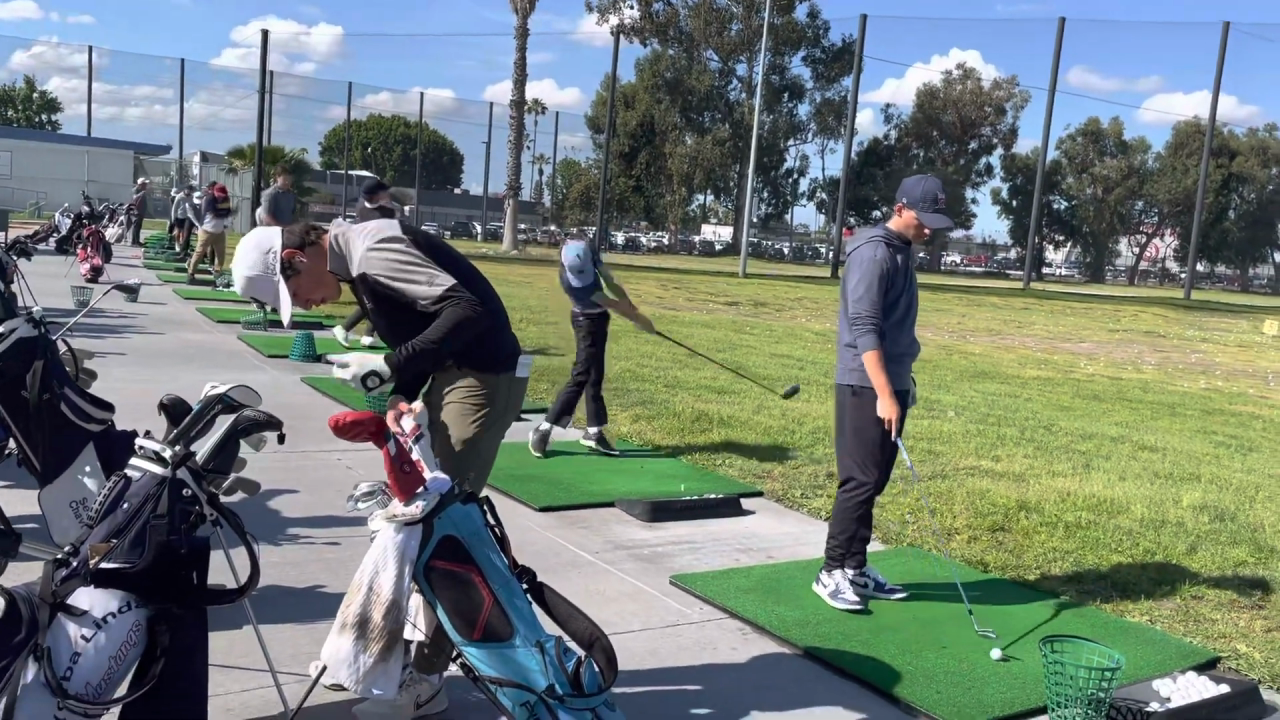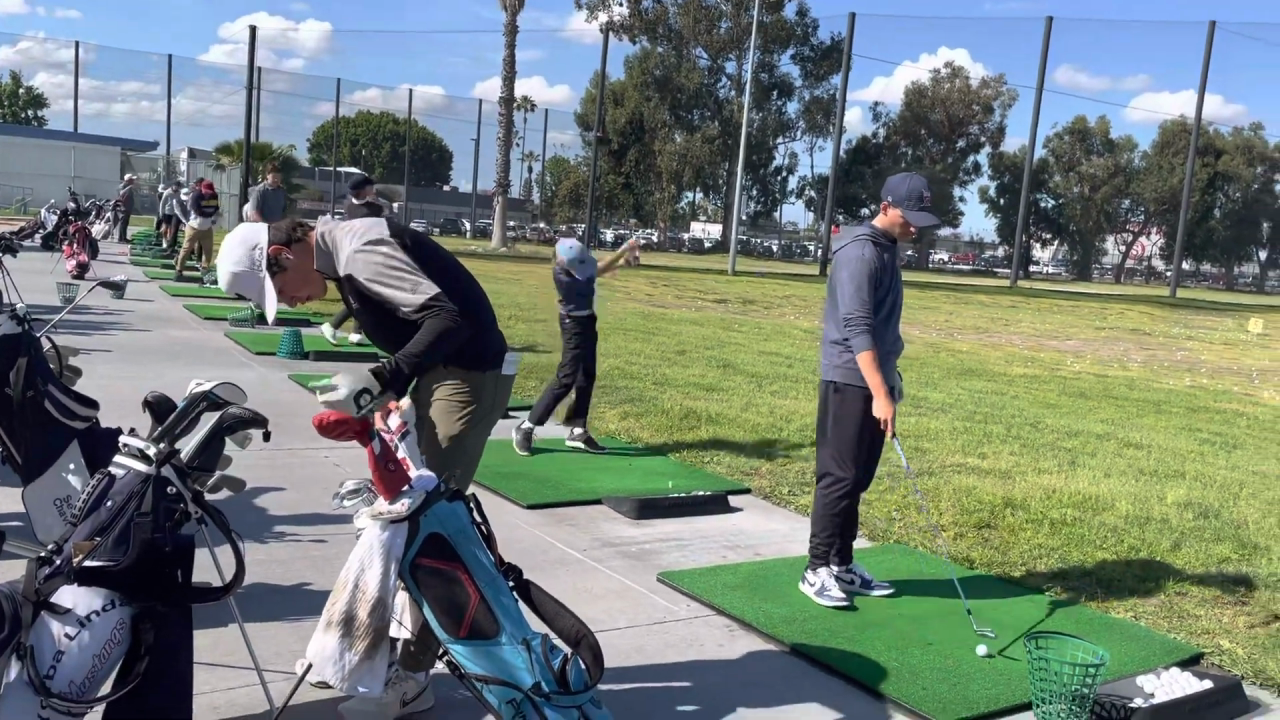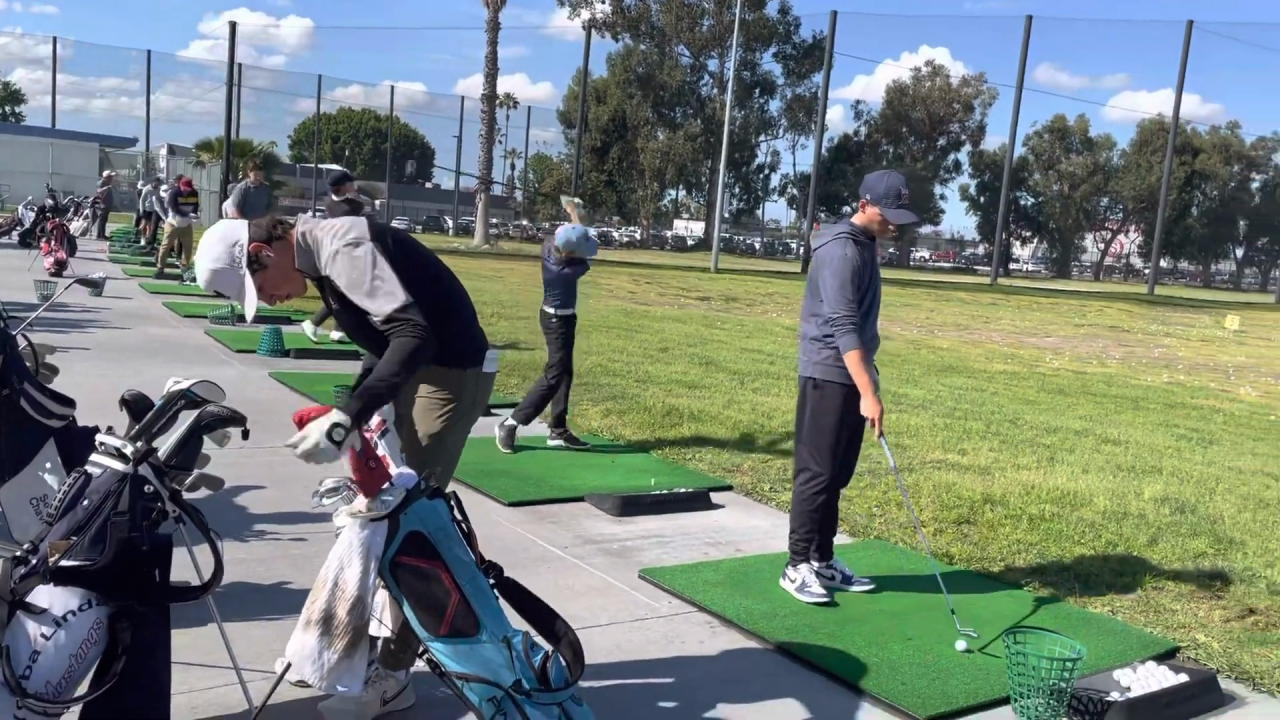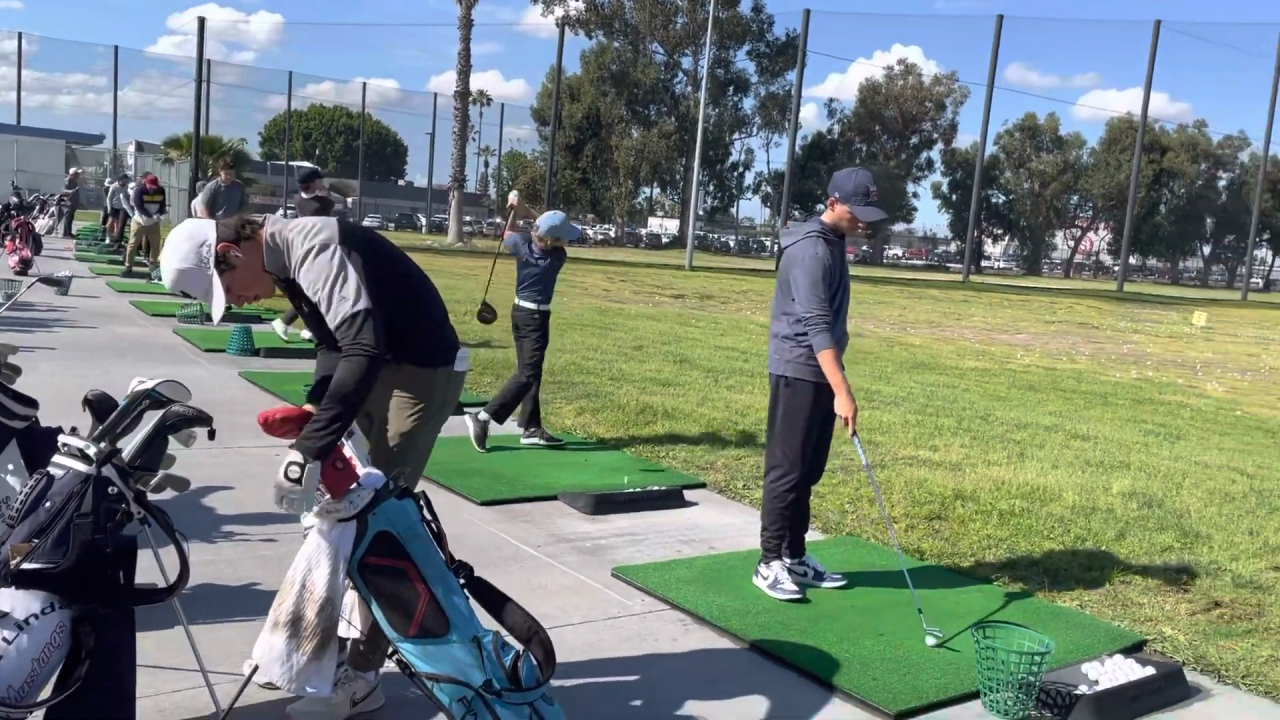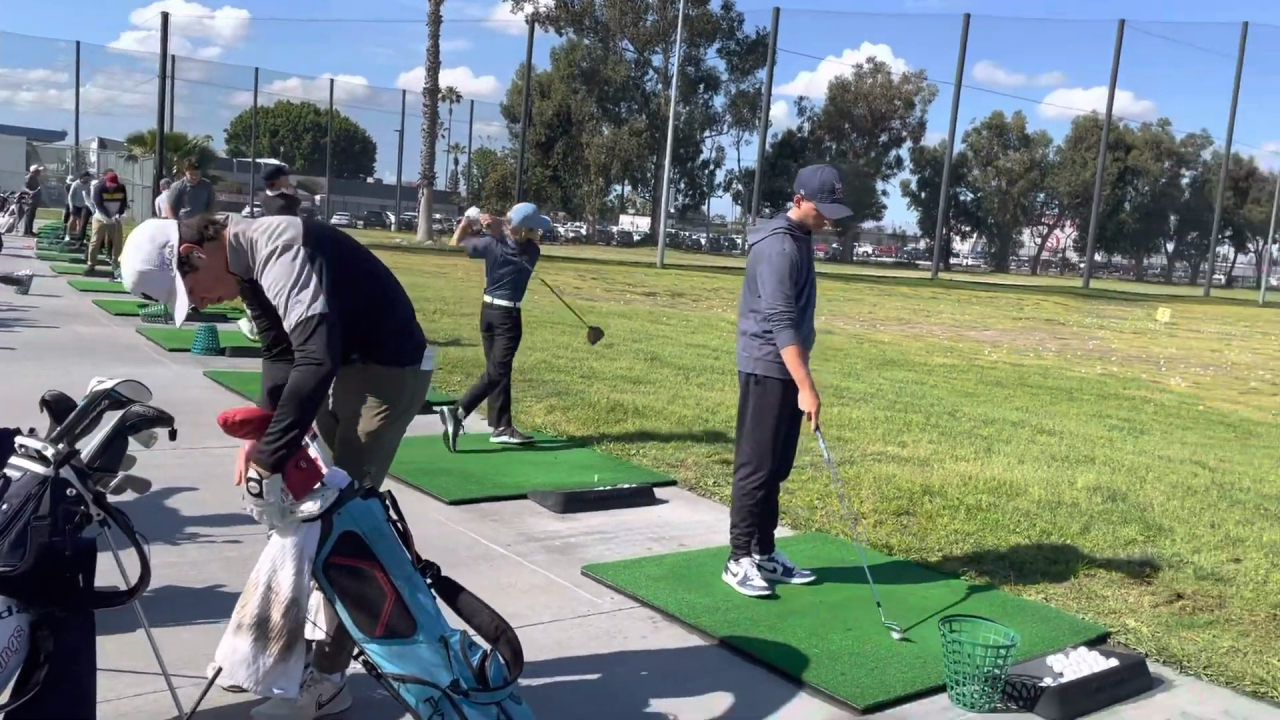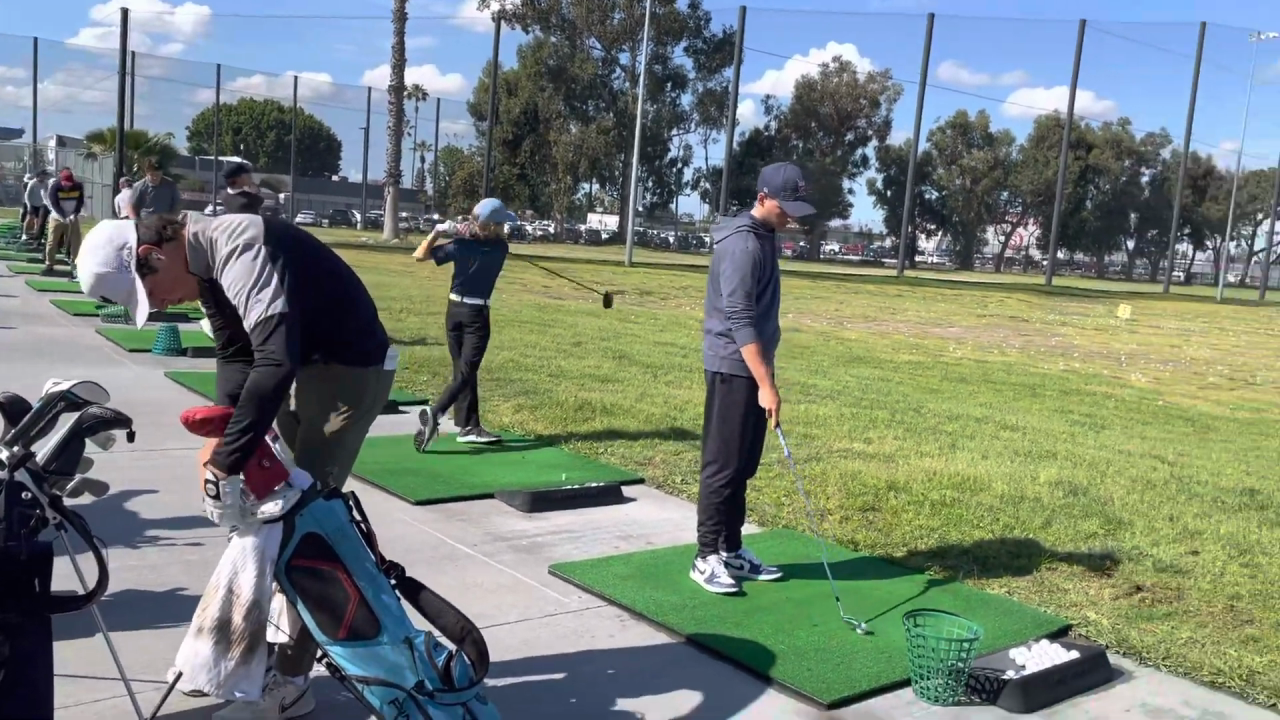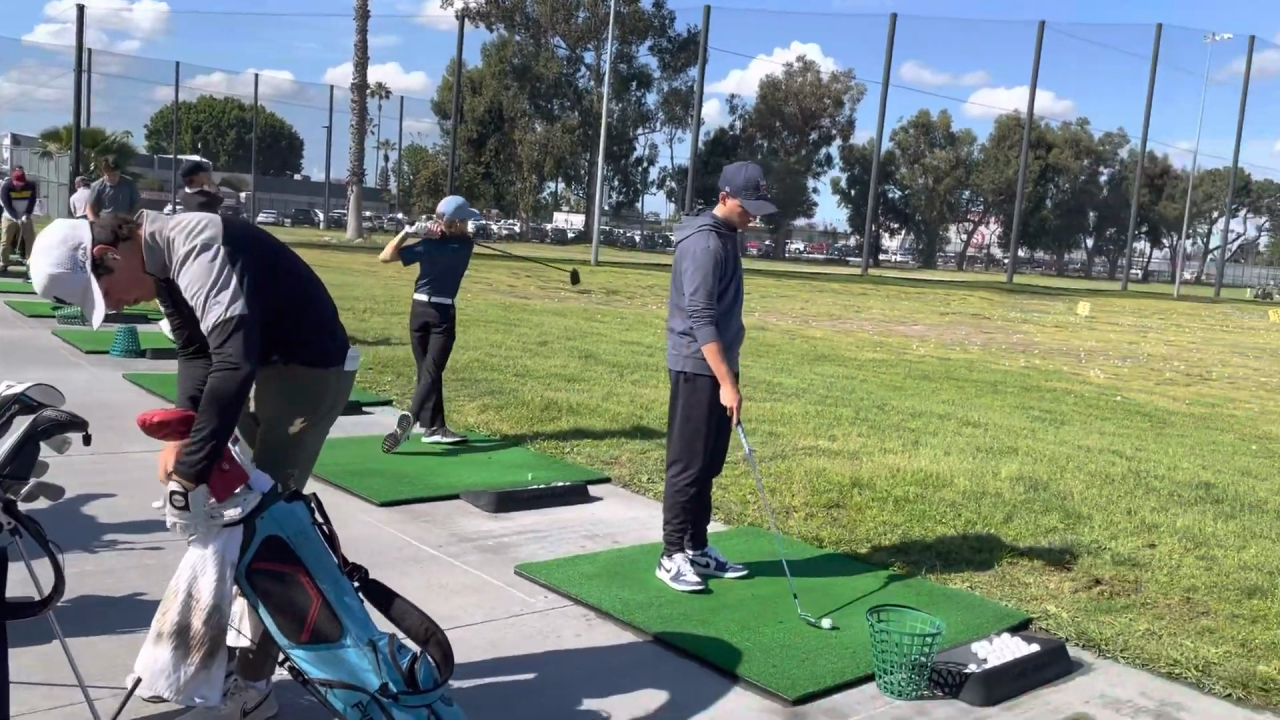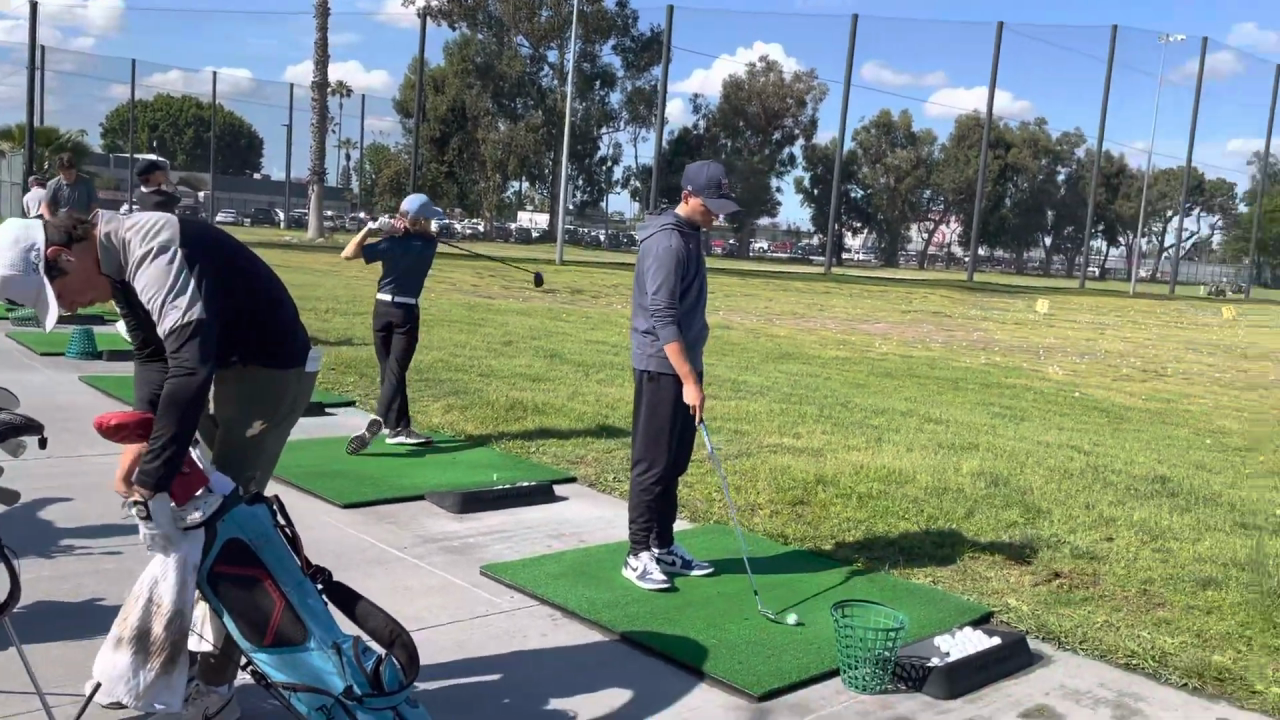
dt=0.1s
person 1, frame 1
left shoulder: (372, 248)
right shoulder: (357, 260)
left elbow: (465, 310)
left wrist: (390, 367)
right wrist: (402, 397)
left hip: (482, 376)
right hip: (450, 373)
left ankle: (424, 679)
person 1, frame 2
left shoulder: (360, 248)
right shoulder: (342, 257)
left elbow: (447, 320)
left wrist: (376, 384)
right wrist: (387, 394)
left hip: (468, 373)
right hip: (437, 371)
left ankle: (410, 678)
right ankle: (395, 638)
person 1, frame 3
left shoulder: (342, 247)
right shoulder: (321, 256)
left elbow: (413, 333)
left wrist: (346, 418)
right wrist: (356, 408)
left hip: (450, 371)
right hip: (418, 369)
left ankle: (391, 676)
person 1, frame 4
left shoulder: (314, 248)
right shoulder: (288, 259)
left elbow: (363, 352)
left wrist: (309, 449)
right wrist: (310, 420)
left hip: (420, 370)
right hip: (384, 369)
left ankle: (360, 677)
right ankle: (347, 634)
person 1, frame 5
left shoulder: (277, 248)
right shoulder: (249, 260)
left elbow: (314, 359)
right elbow: (280, 348)
left wrist: (267, 460)
right wrist: (261, 433)
left hip: (386, 368)
right hip: (347, 365)
left ankle: (326, 679)
right ankle: (314, 635)
person 1, frame 6
left shoulder: (239, 247)
right shoulder: (206, 259)
left elbow: (274, 362)
right elbow: (236, 350)
left wrist: (227, 463)
right wrist: (222, 431)
left hip: (349, 367)
right hip: (308, 364)
right ankle: (279, 642)
person 1, frame 7
left shoulder: (197, 247)
right shoulder: (164, 259)
left elbow: (232, 365)
right elbow: (196, 350)
left wrist: (189, 473)
right wrist: (182, 434)
left hip: (309, 367)
right hip: (268, 363)
right ankle: (239, 644)
person 1, frame 8
left shoulder: (152, 247)
right shoulder: (105, 254)
left elbow: (188, 368)
right elbow: (152, 353)
left wrist: (151, 480)
right wrist: (139, 437)
left hip: (268, 367)
right hip: (224, 363)
person 2, frame 1
left shoulder: (902, 251)
right shoulder: (873, 254)
right elbow: (865, 328)
left wrist: (901, 385)
right wrist: (883, 394)
left hip: (891, 380)
right hip: (865, 384)
left knee: (874, 480)
right knee: (860, 478)
left ankle: (855, 568)
right ankle: (831, 572)
person 2, frame 2
left shoulder: (887, 248)
right shoulder: (860, 253)
right elbow: (856, 328)
left wrist: (888, 383)
right wrist: (879, 394)
left hip: (875, 378)
right hip: (850, 381)
left knee: (858, 477)
right knee: (841, 475)
left ankle: (842, 565)
right ankle: (816, 570)
person 2, frame 3
left shoulder: (864, 244)
right shoulder: (840, 251)
right elbow: (843, 327)
left wrist: (866, 384)
right wrist: (869, 393)
left hip: (849, 376)
right hip: (827, 375)
left knee: (837, 475)
right knee: (816, 472)
left ankle: (822, 561)
right ankle: (797, 567)
person 2, frame 4
left shoulder: (834, 242)
right shoulder: (811, 250)
right elbow: (816, 326)
left wrist: (837, 384)
right wrist: (843, 392)
left hip: (820, 373)
right hip: (798, 372)
left knee: (808, 472)
right knee: (787, 470)
left ankle: (795, 557)
right ankle: (769, 563)
person 2, frame 5
left shoulder: (799, 238)
right shoulder: (778, 247)
right elbow: (780, 323)
left wrist: (803, 379)
right wrist: (806, 387)
left hip: (786, 370)
right hip: (768, 369)
left knee: (776, 469)
right knee: (756, 466)
left ankle: (764, 554)
right ankle: (739, 560)
person 2, frame 6
left shoulder: (763, 237)
right shoulder: (741, 245)
right elbow: (740, 321)
right wrist: (766, 384)
left hip: (751, 367)
right hip: (733, 368)
left knee: (743, 466)
right knee: (723, 465)
left ankle: (731, 551)
right ankle: (706, 558)
person 2, frame 7
left shoulder: (725, 236)
right shoulder: (703, 243)
right elbow: (701, 320)
right wrist: (727, 382)
left hip: (717, 365)
right hip: (698, 368)
left knee: (709, 465)
right knee: (688, 464)
left ankle: (697, 549)
right ankle: (672, 556)
person 2, frame 8
left shoulder: (689, 235)
right shoulder: (666, 242)
right elbow: (663, 318)
right wrist: (689, 380)
left hip: (682, 363)
right hip: (662, 367)
left knee: (674, 464)
right knee: (653, 463)
left ankle: (663, 547)
right ankle: (638, 554)
person 3, frame 1
left shoulder: (586, 259)
right shoulder: (569, 279)
left elbow: (611, 283)
right elbow: (606, 301)
left wrist: (634, 312)
right wrist: (637, 318)
left hip: (596, 319)
right hip: (587, 321)
left knee: (594, 376)
right knee: (581, 375)
left ankle: (593, 430)
right ankle: (544, 428)
person 3, frame 2
left shoulder: (577, 258)
right shoulder: (565, 278)
left elbow: (595, 269)
right elbow: (600, 270)
left wrist: (623, 254)
right wrist: (624, 252)
left hip: (583, 321)
right hip: (575, 324)
left knee: (585, 377)
right knee: (566, 378)
left ankle: (578, 431)
right ankle: (527, 427)
person 3, frame 3
left shoulder: (550, 250)
right shoulder: (573, 269)
left wrist: (574, 217)
right wrist: (576, 215)
left hip: (553, 318)
right hip: (560, 322)
left knee: (563, 374)
right knee: (552, 377)
left ankle: (558, 430)
right ankle: (511, 423)
person 3, frame 4
left shoulder: (522, 244)
right shoulder: (556, 259)
left elbow: (508, 233)
right elbow: (558, 238)
left wrist: (515, 211)
right wrist: (525, 210)
left hip: (521, 310)
right hip: (536, 316)
left knee: (530, 371)
right knee: (528, 374)
left ankle: (531, 428)
right ankle: (483, 417)
person 3, frame 5
left shoulder: (492, 244)
right shoulder: (532, 252)
left elbow: (457, 242)
left wrist: (467, 220)
right wrist: (493, 222)
left hip: (488, 309)
right hip: (508, 315)
left knee: (498, 369)
right knee: (497, 371)
left ankle: (501, 427)
right ankle: (458, 411)
person 3, frame 6
left shoulder: (460, 245)
right shoulder: (501, 248)
left elbow: (419, 255)
right elbow: (486, 237)
left wrist: (438, 231)
right wrist: (466, 230)
left hip: (454, 309)
right hip: (476, 313)
left knee: (463, 368)
right knee: (465, 370)
left ankle: (469, 426)
right ankle: (434, 413)
person 3, frame 7
left shoulder: (428, 246)
right shoulder: (466, 245)
left elbow: (385, 257)
right elbow: (460, 235)
left wrist: (407, 231)
right wrist: (436, 231)
left hip: (420, 308)
right hip: (444, 312)
left knee: (426, 369)
right knee: (432, 370)
left ankle: (434, 426)
right ankle: (410, 417)
person 3, frame 8
left shoulder: (391, 244)
right shoulder: (430, 244)
left elbow: (347, 254)
right elbow: (425, 233)
left wrist: (370, 227)
right wrist: (400, 228)
left hip: (382, 308)
right hip: (407, 312)
left knee: (389, 370)
right knee: (396, 372)
left ankle: (398, 427)
right ankle: (377, 421)
